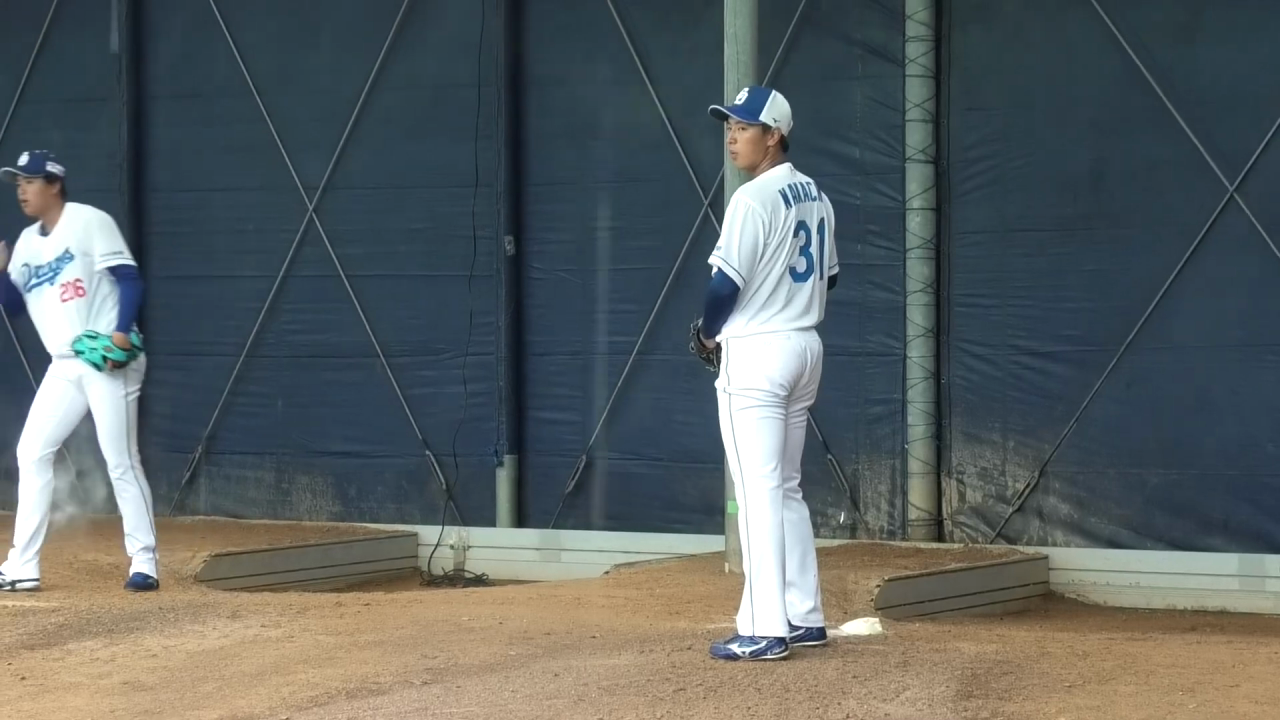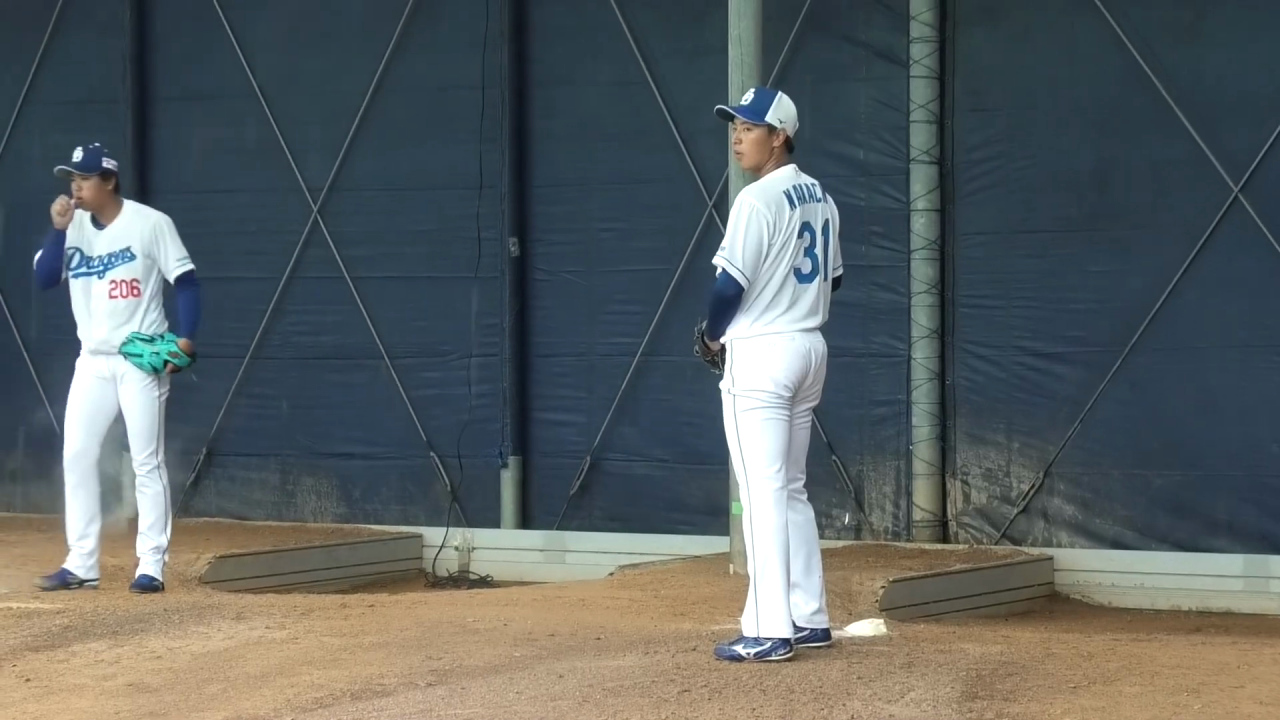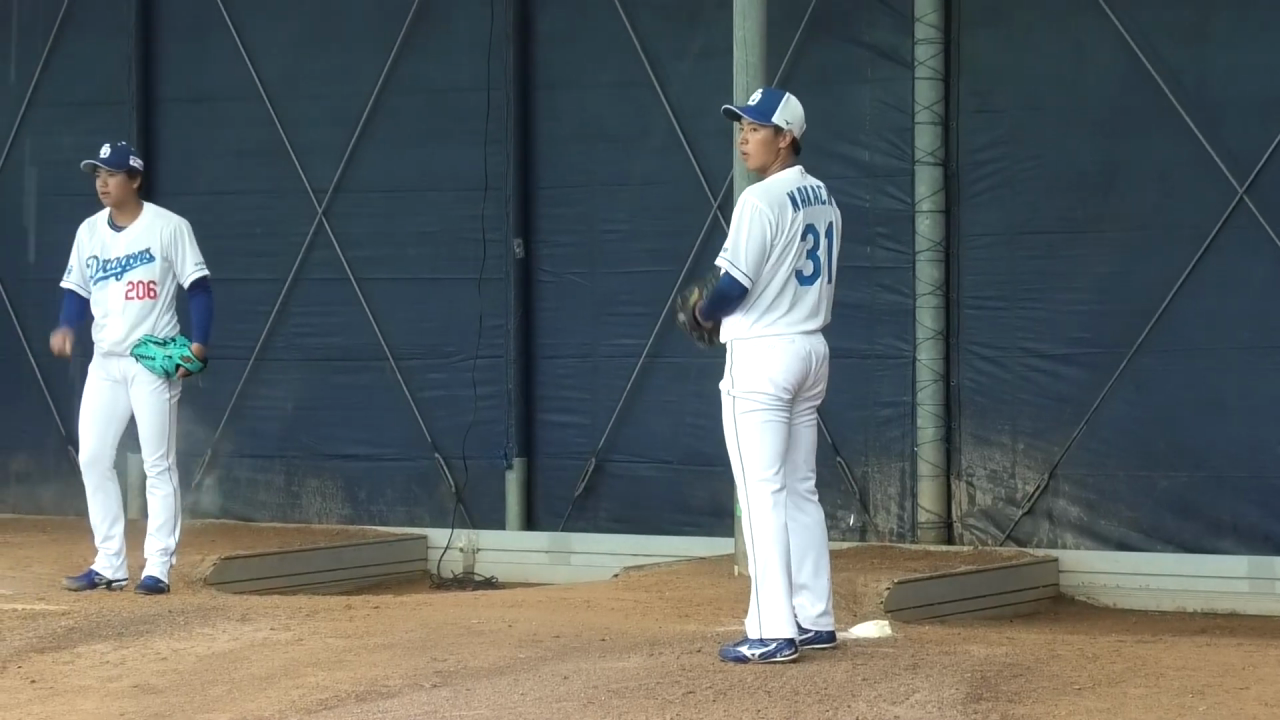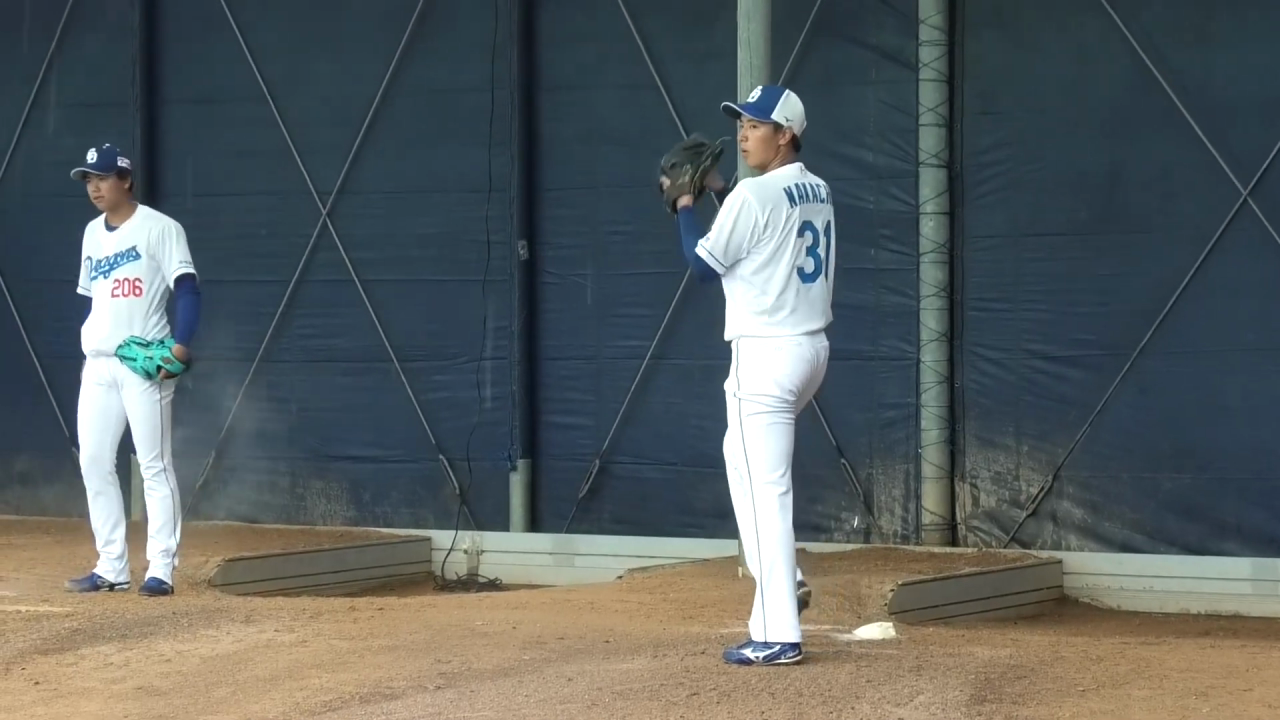
dt=0.3s
person 1, frame 1
left shoulder: (752, 199)
right shoulder: (814, 196)
left elbow: (724, 285)
right elbow: (829, 276)
left wrist: (706, 332)
left hip: (756, 355)
right hip: (805, 349)
left knee: (758, 492)
right knee: (784, 488)
left ankle: (765, 629)
right ankle: (804, 617)
person 1, frame 2
left shoulder: (757, 200)
right shoulder: (819, 197)
left elbow: (729, 286)
right elbow: (832, 277)
left wrist: (711, 333)
left hip: (760, 356)
right hip: (809, 349)
left knee: (762, 493)
right knee: (790, 489)
left ankle: (770, 630)
right ankle: (809, 617)
person 1, frame 3
left shoulder: (760, 200)
right shoulder: (824, 198)
left elbow: (733, 285)
left wrist: (704, 312)
left hip: (761, 357)
right hip: (810, 350)
left knee: (763, 494)
right knee: (798, 493)
left ankle: (773, 633)
right ankle: (815, 619)
person 1, frame 4
left shoulder: (755, 193)
right shoulder: (818, 192)
left elbow: (704, 266)
left wrist: (684, 206)
right wrist: (718, 195)
left hip: (765, 355)
right hip: (809, 348)
left knee: (765, 492)
right knee: (761, 475)
left ankle: (778, 634)
right ankle: (786, 582)
person 2, frame 1
left shoulder: (90, 221)
left elbow: (128, 277)
left wrist: (123, 332)
left hip: (109, 361)
right hip: (64, 365)
left knee: (120, 461)
left ankle: (144, 562)
person 2, frame 2
left shoulder: (151, 223)
right shoulder: (73, 224)
left elbow: (188, 282)
right elbow: (44, 279)
left wrist: (186, 337)
right wrist: (58, 230)
right hip: (93, 360)
left knee: (147, 463)
right knee: (76, 456)
left ankle: (151, 565)
right ankle: (82, 562)
person 2, frame 3
left shoulder: (170, 227)
right shoulder: (89, 231)
left elbow: (199, 288)
right elbow: (76, 293)
left wrist: (198, 343)
right wrist: (64, 330)
right hip: (105, 363)
left knee: (158, 465)
right knee: (93, 458)
left ankle: (158, 567)
right ankle: (109, 563)
person 2, frame 4
left shoulder: (160, 228)
right shoulder: (92, 233)
left elbow: (187, 289)
left wrist: (181, 345)
right wrist: (83, 357)
right hip: (98, 365)
left knee: (154, 466)
right knee: (93, 463)
left ankle: (161, 569)
right ankle: (111, 567)
